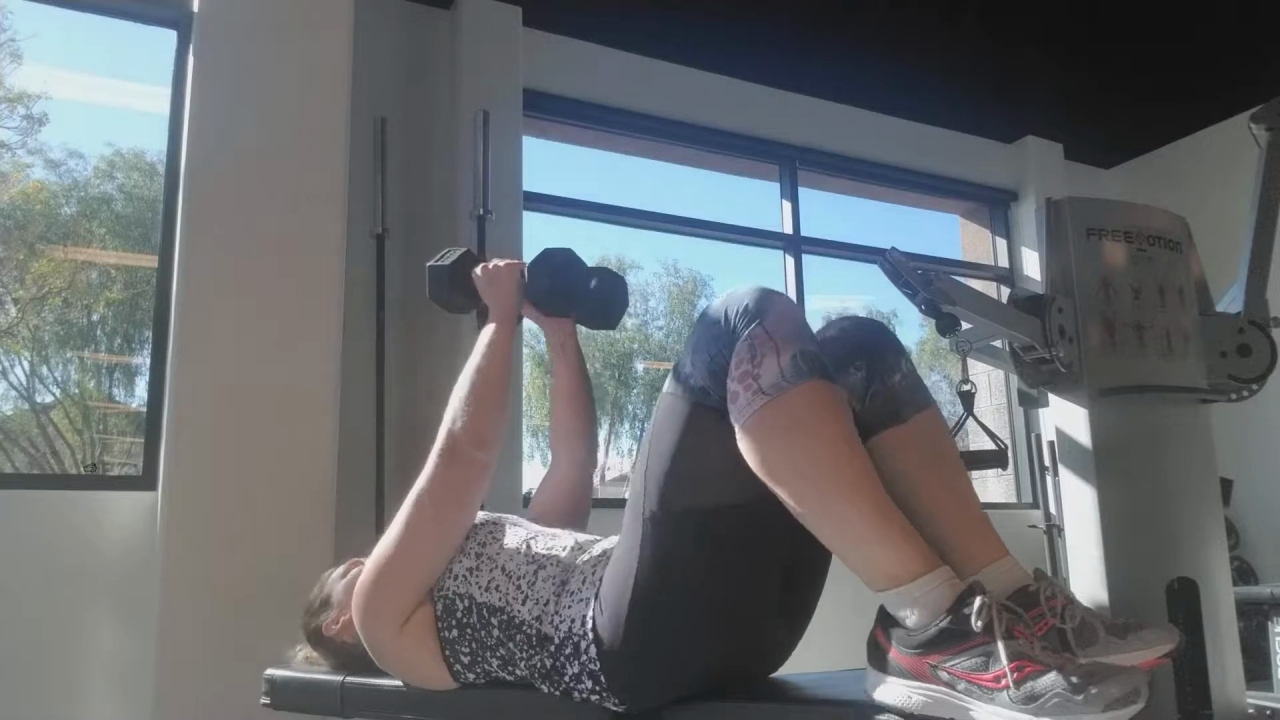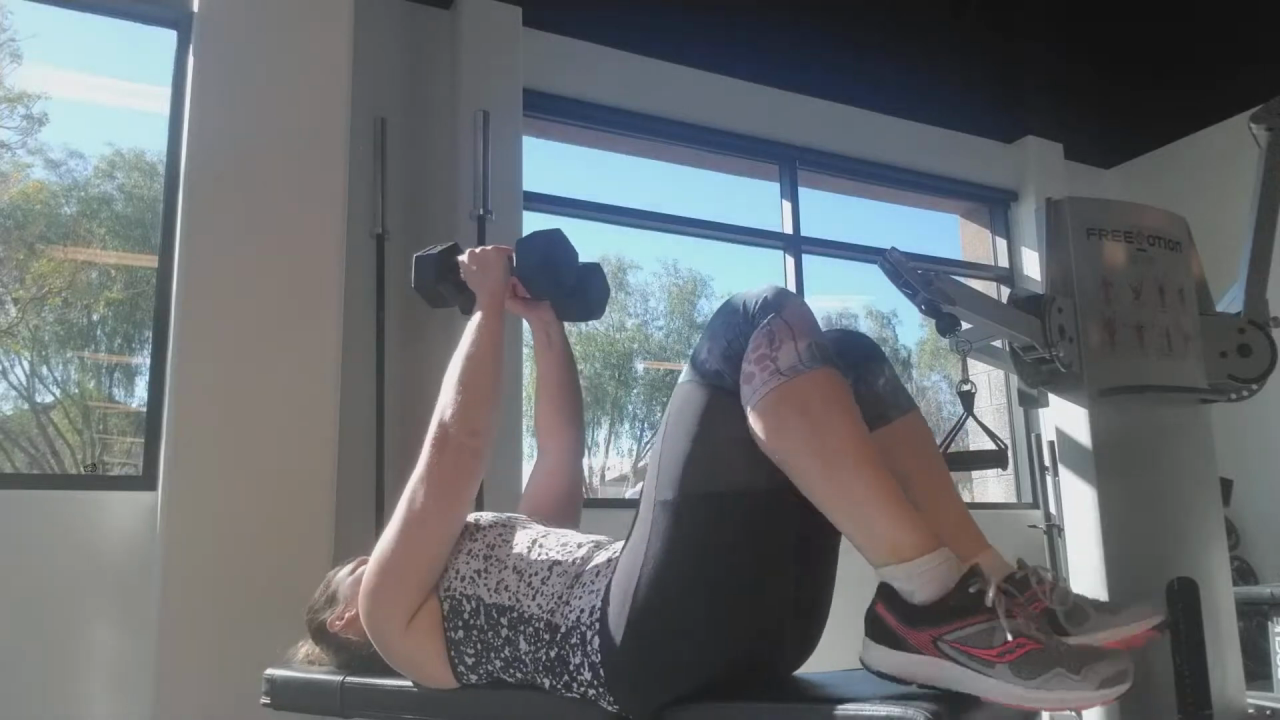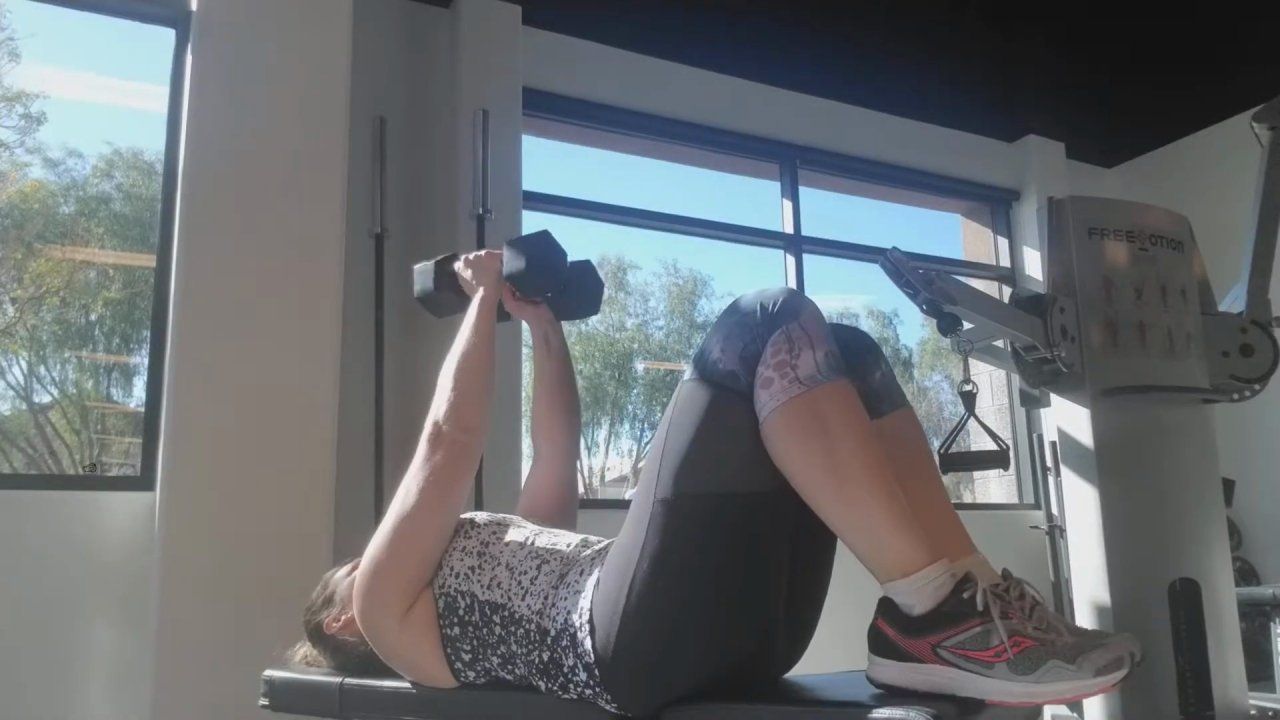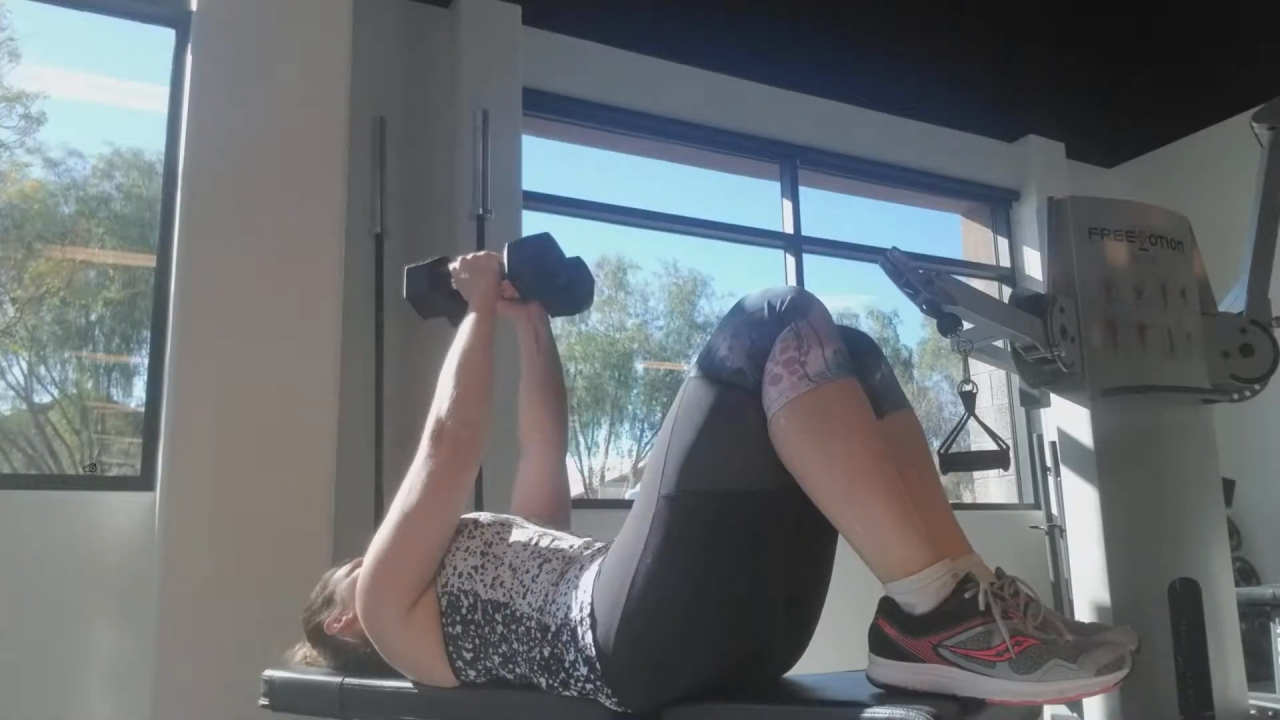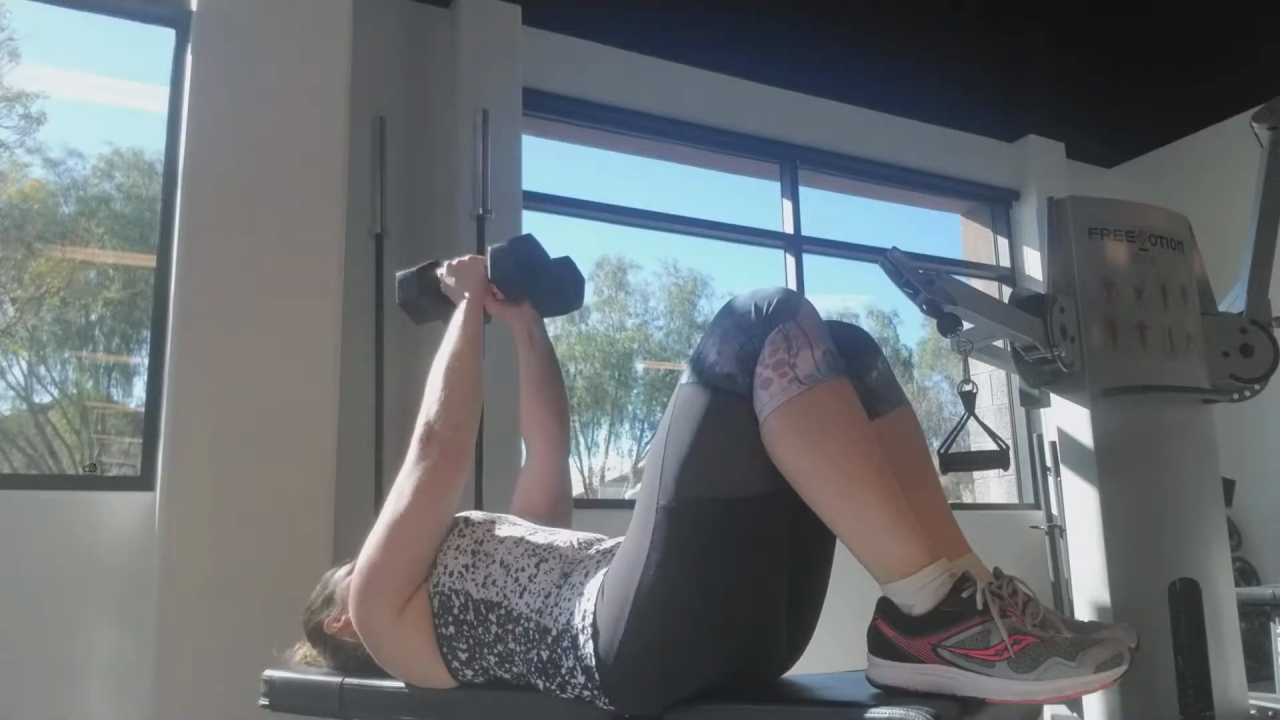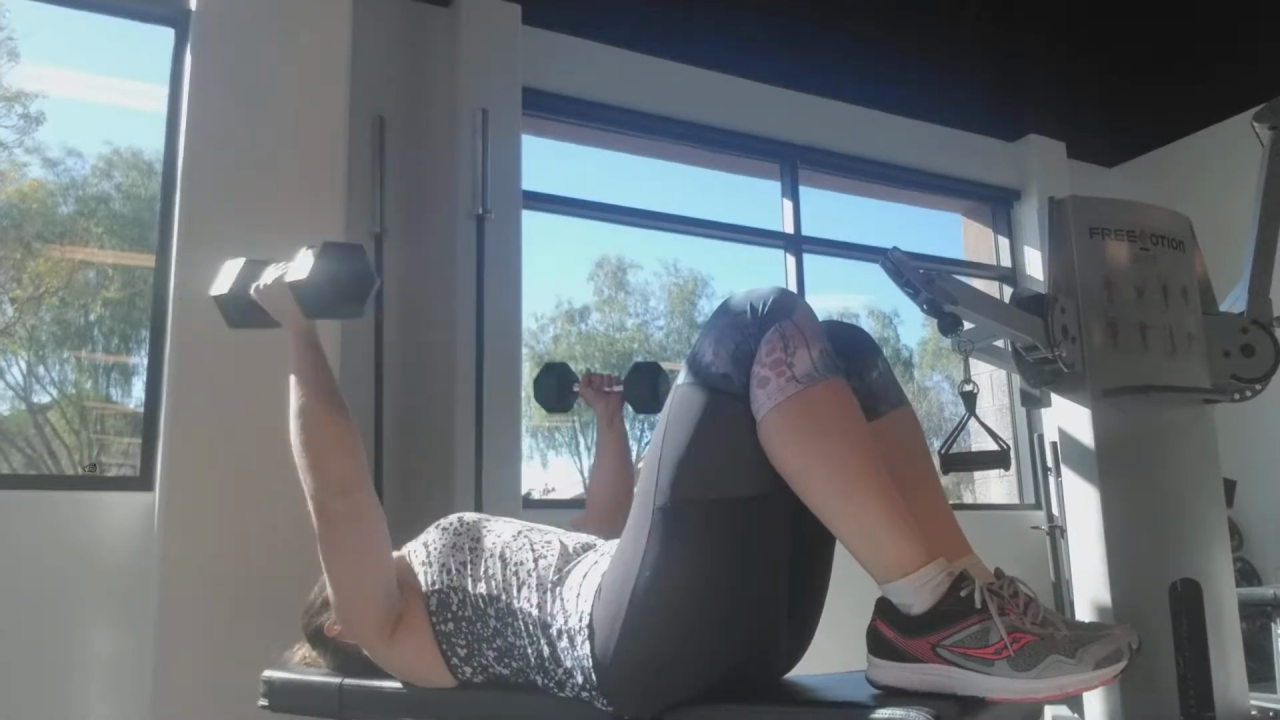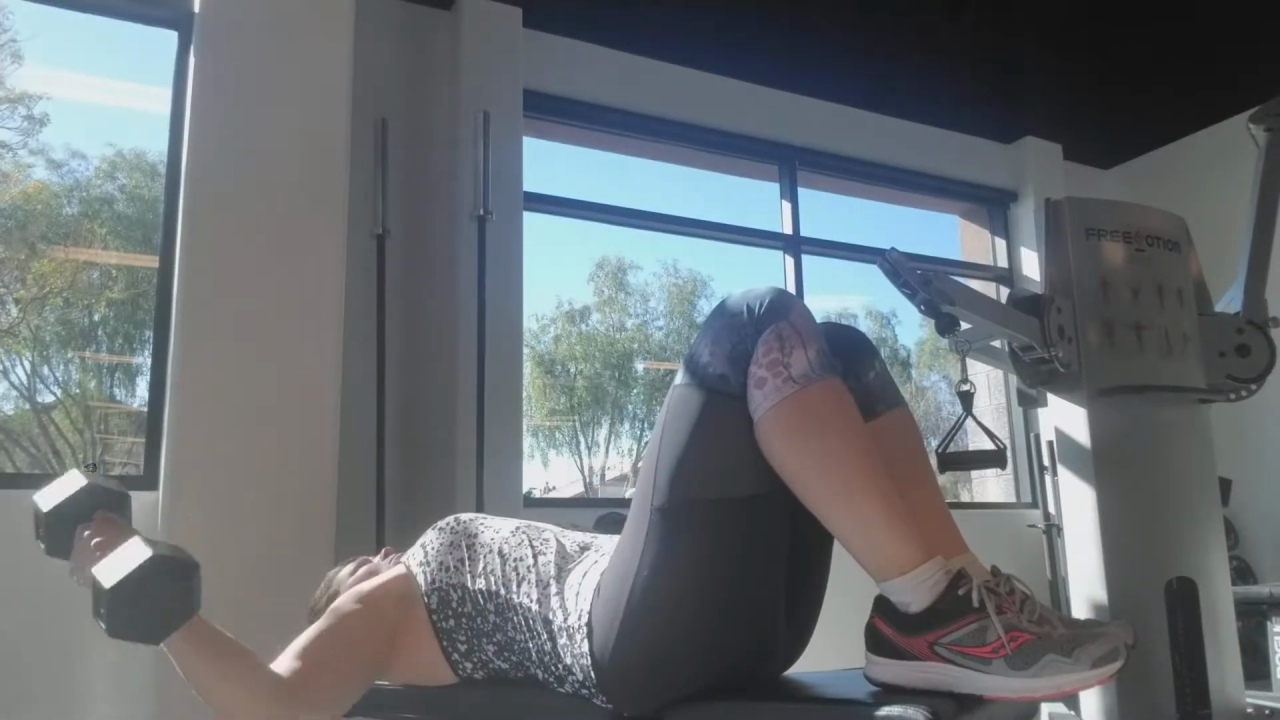
dt=0.5s
person 1, frame 1
left shoulder: (504, 551)
right shoulder: (388, 615)
left elbow: (575, 458)
right elbow: (464, 449)
left wrist: (560, 331)
right wrist: (504, 316)
left hip: (736, 612)
right hip: (649, 639)
left knee: (857, 347)
right knee: (753, 325)
left ankle: (1006, 600)
right ankle: (935, 631)
person 1, frame 2
left shoulder: (506, 548)
right shoulder: (392, 609)
left elbow: (561, 453)
right elbow: (456, 442)
left wrist: (544, 323)
right wrist: (489, 303)
left hip: (749, 621)
right hip: (654, 640)
left knee: (846, 357)
right knee: (764, 321)
left ankle: (998, 594)
right ankle: (928, 611)
person 1, frame 3
left shoulder: (503, 549)
right shoulder: (390, 609)
left elbow: (556, 454)
right elbow: (450, 438)
left wrist: (542, 323)
right wrist: (484, 303)
left hip: (742, 623)
right hip: (645, 642)
left knee: (843, 353)
right knee: (771, 327)
left ankle: (974, 597)
right ankle: (930, 621)
person 1, frame 4
left shoulder: (498, 553)
right shoulder: (392, 606)
left elbow: (543, 450)
right elbow: (451, 438)
left wrist: (530, 321)
right wrist: (481, 306)
left hip: (741, 622)
right hip: (645, 635)
left knee: (843, 356)
right knee: (779, 325)
left ankle: (966, 595)
right ankle: (933, 621)
person 1, frame 5
left shoulder: (500, 548)
right shoulder: (388, 611)
left elbow: (549, 448)
right elbow: (440, 441)
left wrist: (523, 321)
right wrist: (470, 306)
left hip: (739, 623)
right hip: (645, 643)
left knee: (841, 351)
right knee: (768, 327)
left ankle: (963, 595)
right ankle: (932, 622)
person 1, frame 6
left shoulder: (472, 560)
right shoulder: (388, 616)
left elbow: (608, 517)
right elbow: (340, 495)
left wrist: (606, 416)
right wrist: (302, 341)
left hip: (738, 622)
right hip: (636, 639)
left knee: (841, 350)
right knee: (762, 325)
left ankle: (959, 596)
right ankle: (931, 617)
person 1, frame 7
left shoulder: (459, 560)
right shoulder: (379, 617)
left hip: (737, 622)
left knee: (838, 351)
right knee: (757, 326)
left ankle: (946, 599)
right ankle: (928, 619)
